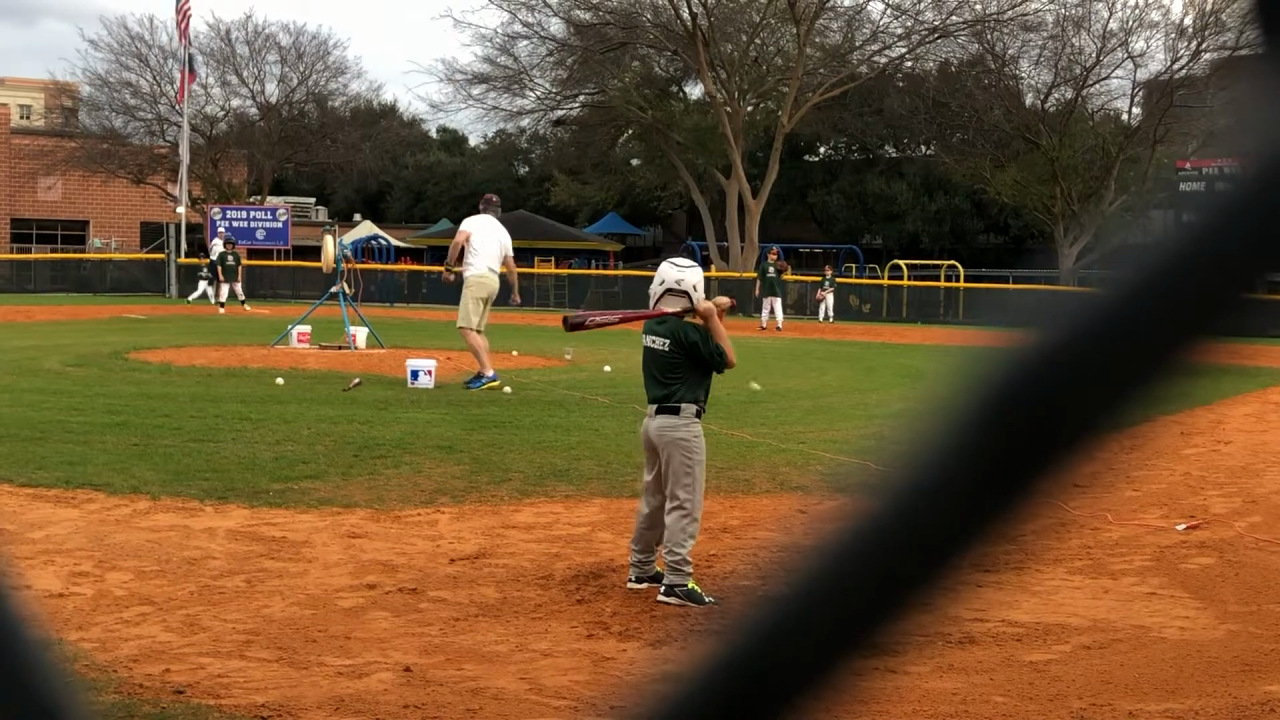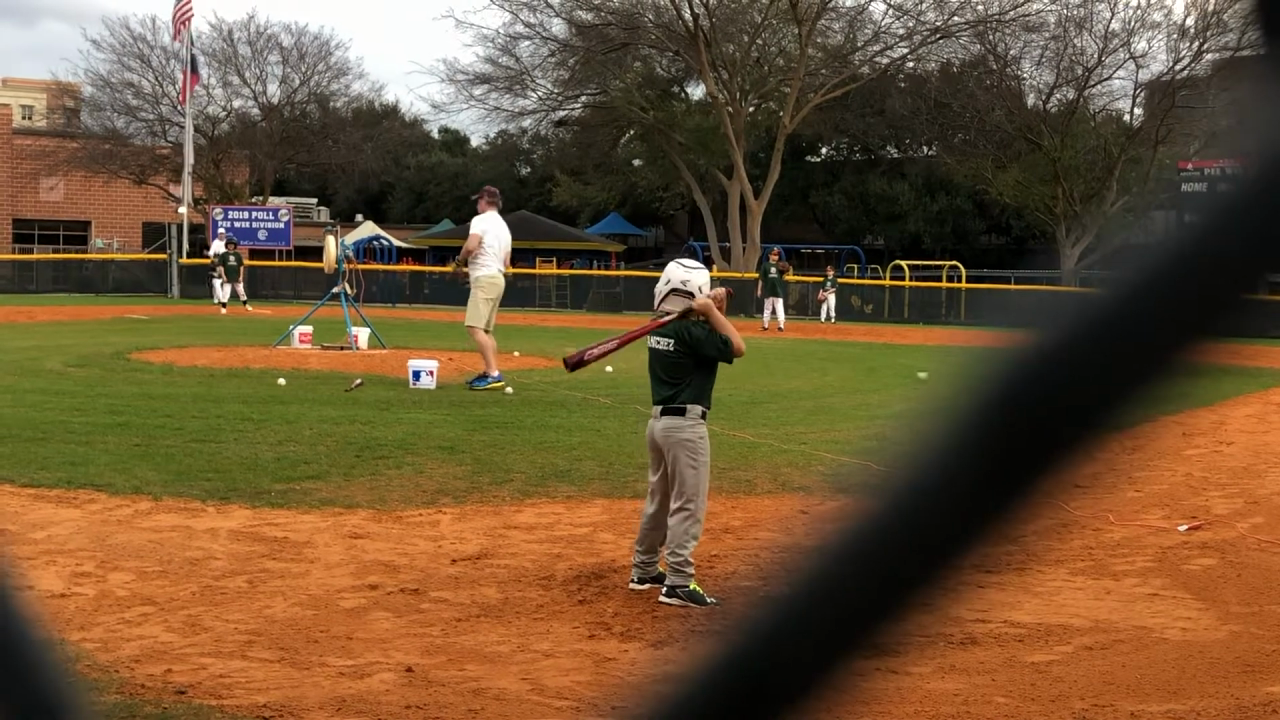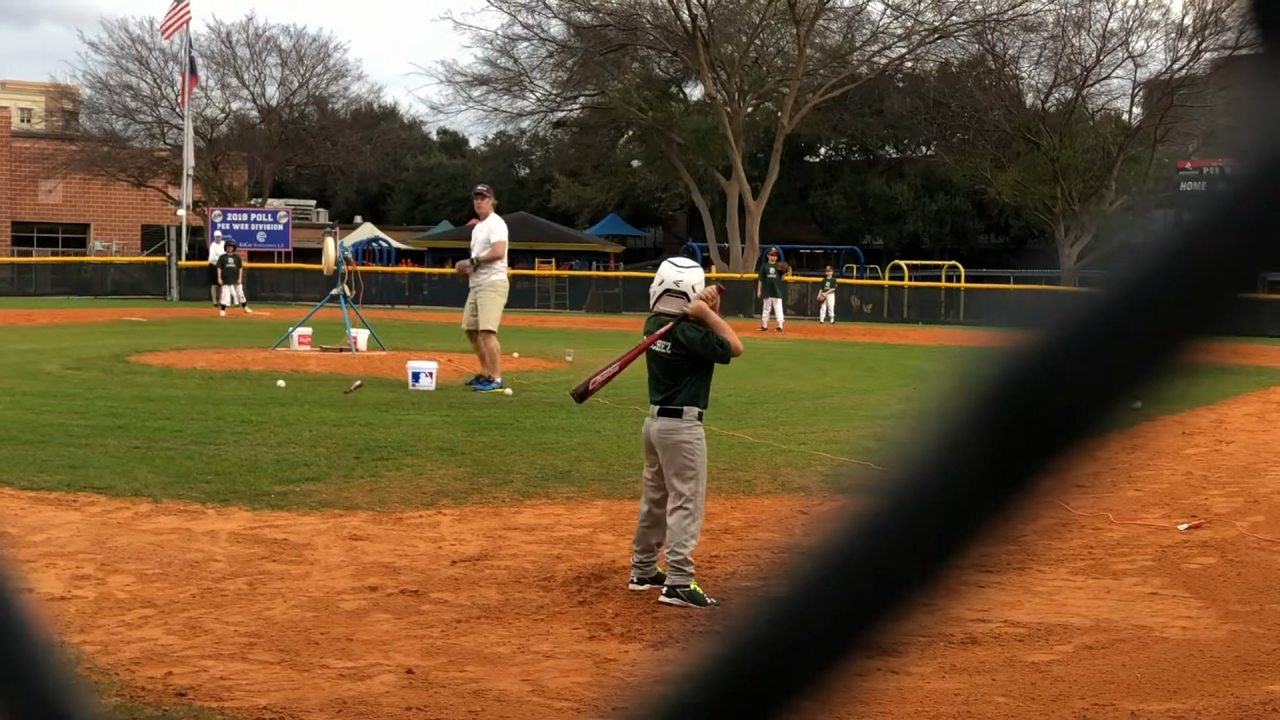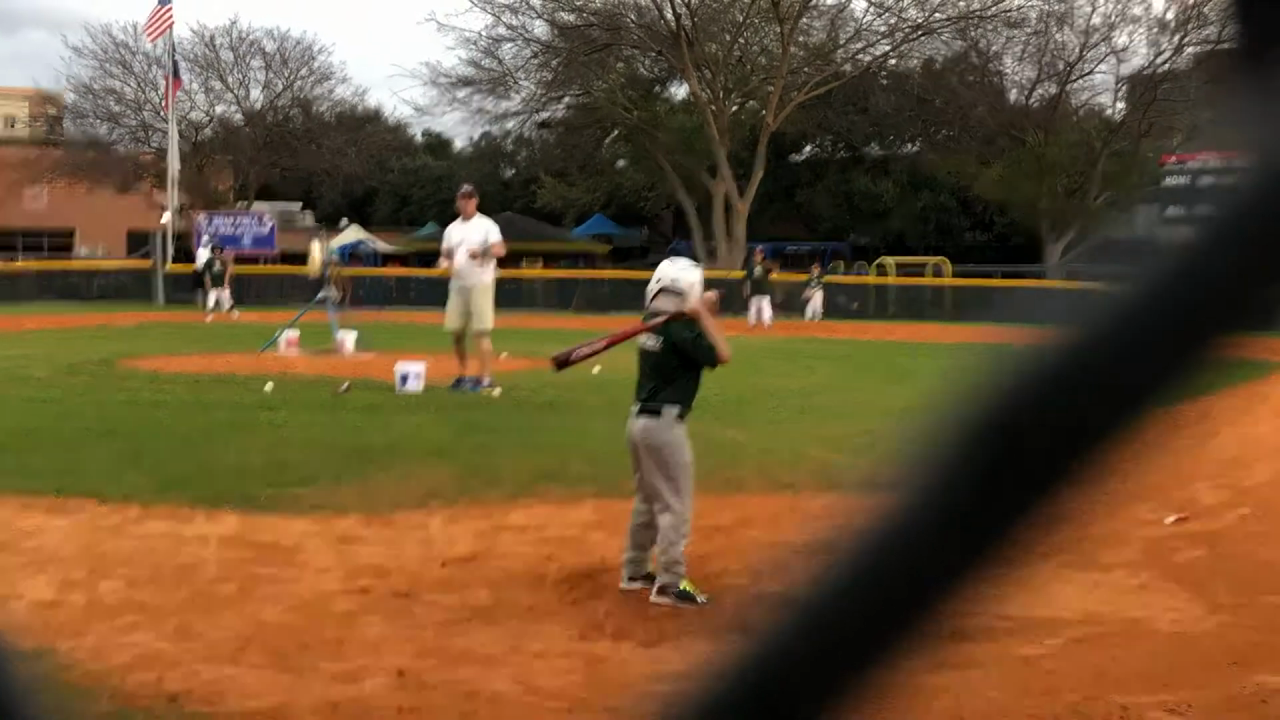
dt=0.3s
person 1, frame 1
left shoulder: (652, 326)
right shoulder: (686, 330)
right elbow: (727, 360)
left wrist: (713, 316)
right wrist: (712, 318)
left hip: (654, 420)
right hip: (681, 424)
left knee: (653, 499)
right knee: (684, 503)
left ankle: (641, 569)
right ankle: (676, 582)
person 1, frame 2
left shoulder: (658, 325)
right shoulder: (689, 330)
left elbow: (708, 338)
right elbow: (737, 347)
left wrist: (714, 311)
right wrist: (712, 312)
left hip: (659, 421)
right hip: (686, 425)
left knee: (659, 499)
right knee: (688, 504)
left ankle: (644, 570)
right ankle: (678, 584)
person 1, frame 3
left shoulder: (654, 323)
right shoulder: (685, 332)
left elbow: (702, 337)
right elbow: (734, 347)
left wrist: (709, 311)
right wrist: (707, 313)
left hip: (656, 421)
right hip: (682, 426)
left knee: (654, 499)
right knee: (686, 504)
left ankle: (642, 570)
right ankle: (678, 584)
person 1, frame 4
left shoulder: (651, 324)
right shoulder: (678, 329)
left elbow: (695, 343)
right elbow: (721, 355)
left wrist: (705, 315)
right wrist: (703, 316)
left hip: (641, 420)
right hip: (664, 425)
left knee: (648, 499)
right knee: (675, 504)
left ankle: (635, 569)
right ankle: (669, 583)
person 2, frame 1
left shoulder: (472, 221)
right shoulder: (503, 232)
left elbow: (458, 241)
right elbow: (511, 267)
left wrist: (449, 267)
right wrist: (515, 293)
left hip: (476, 279)
right hip: (493, 281)
left knee: (467, 329)
right knee: (477, 329)
left ankle: (488, 373)
right ankle: (485, 372)
person 2, frame 2
left shoulder: (481, 219)
right shoulder: (503, 227)
left elbow: (471, 247)
left wrist: (459, 260)
left hip: (484, 280)
right hip: (495, 280)
left knee: (474, 327)
right knee: (485, 329)
left ankle: (494, 374)
right ankle: (489, 372)
person 2, frame 3
left shoulder: (495, 223)
right shoulder: (478, 227)
left elbow: (498, 252)
left wrist: (472, 261)
right wrist: (467, 266)
left hip: (493, 284)
right hip: (478, 285)
left knee: (487, 332)
right knee: (471, 331)
left ankle: (496, 380)
right ankle: (486, 373)
person 2, frame 4
left shoulder: (486, 225)
right shoulder: (451, 228)
left elbow: (501, 251)
right elbow: (444, 256)
left wrist: (482, 252)
right wrist: (443, 264)
left hip: (481, 286)
right hip: (457, 287)
left knee: (481, 333)
right knee: (456, 332)
left ankle: (485, 380)
right ankle: (464, 375)
